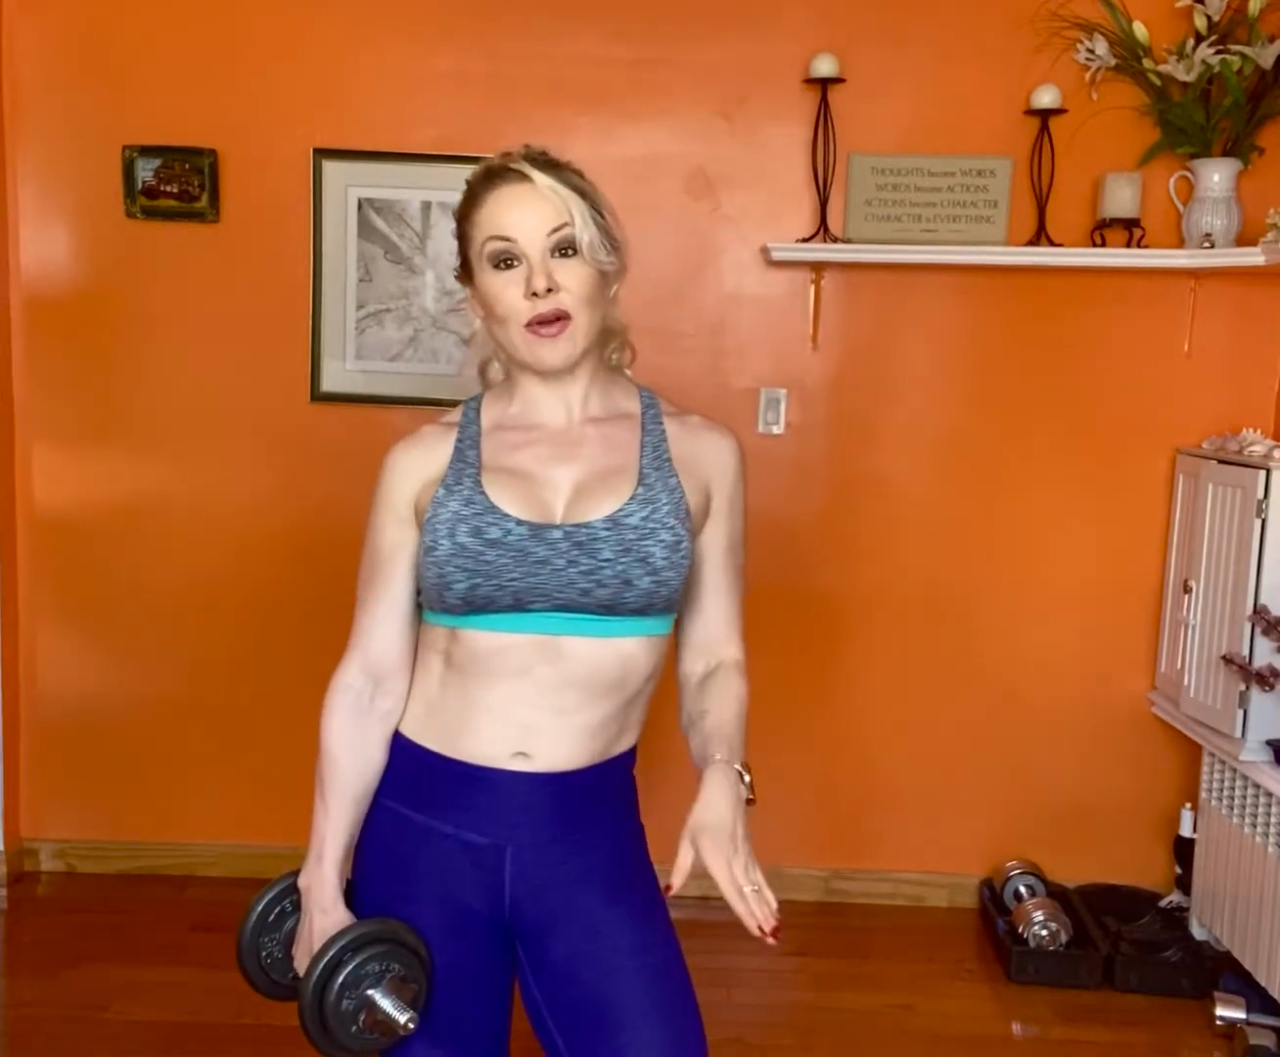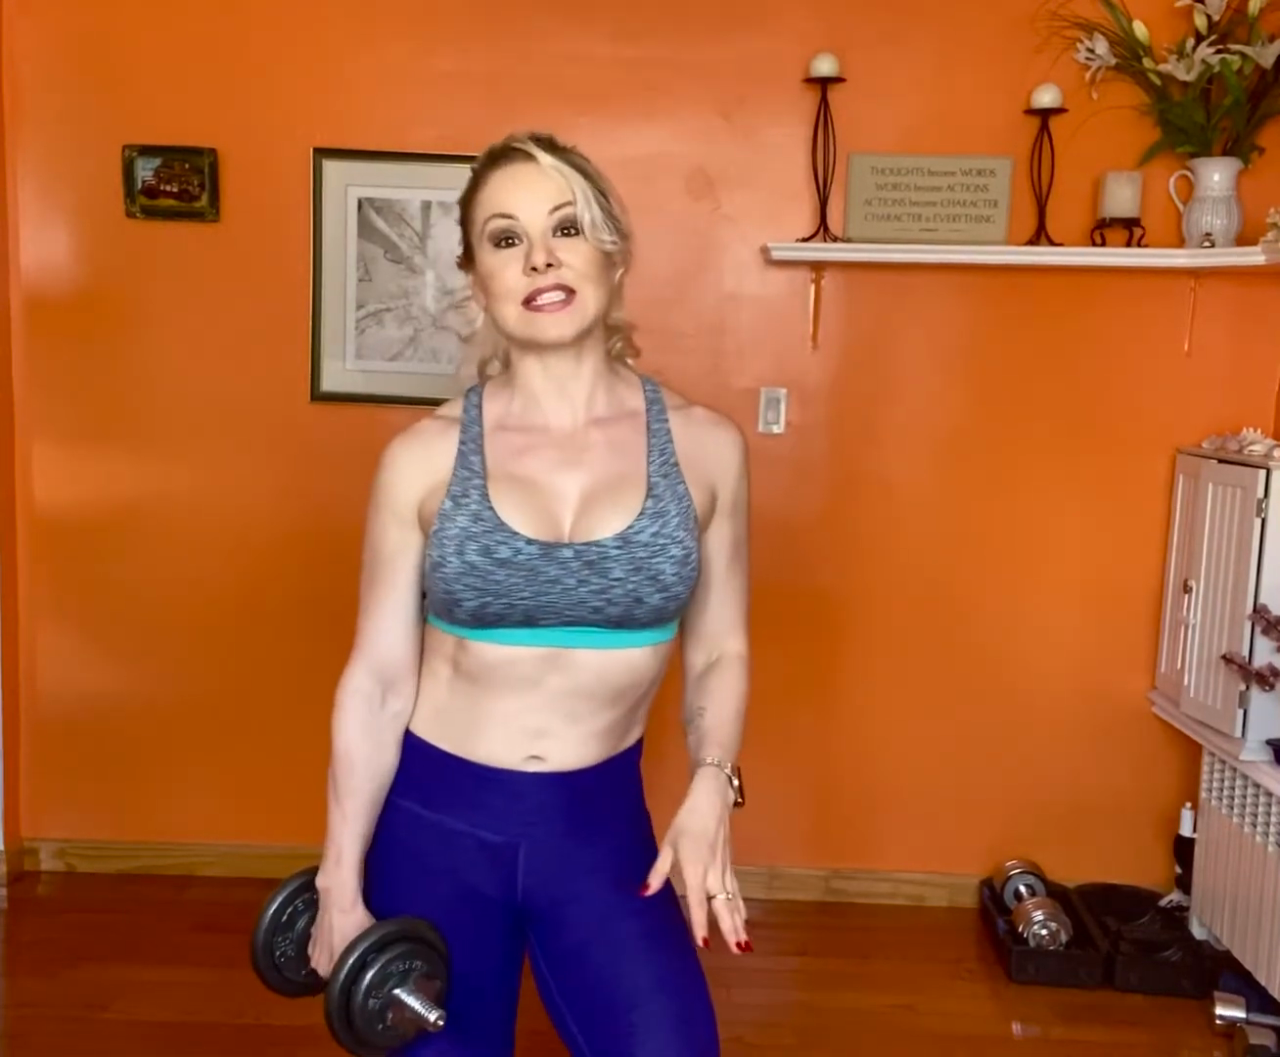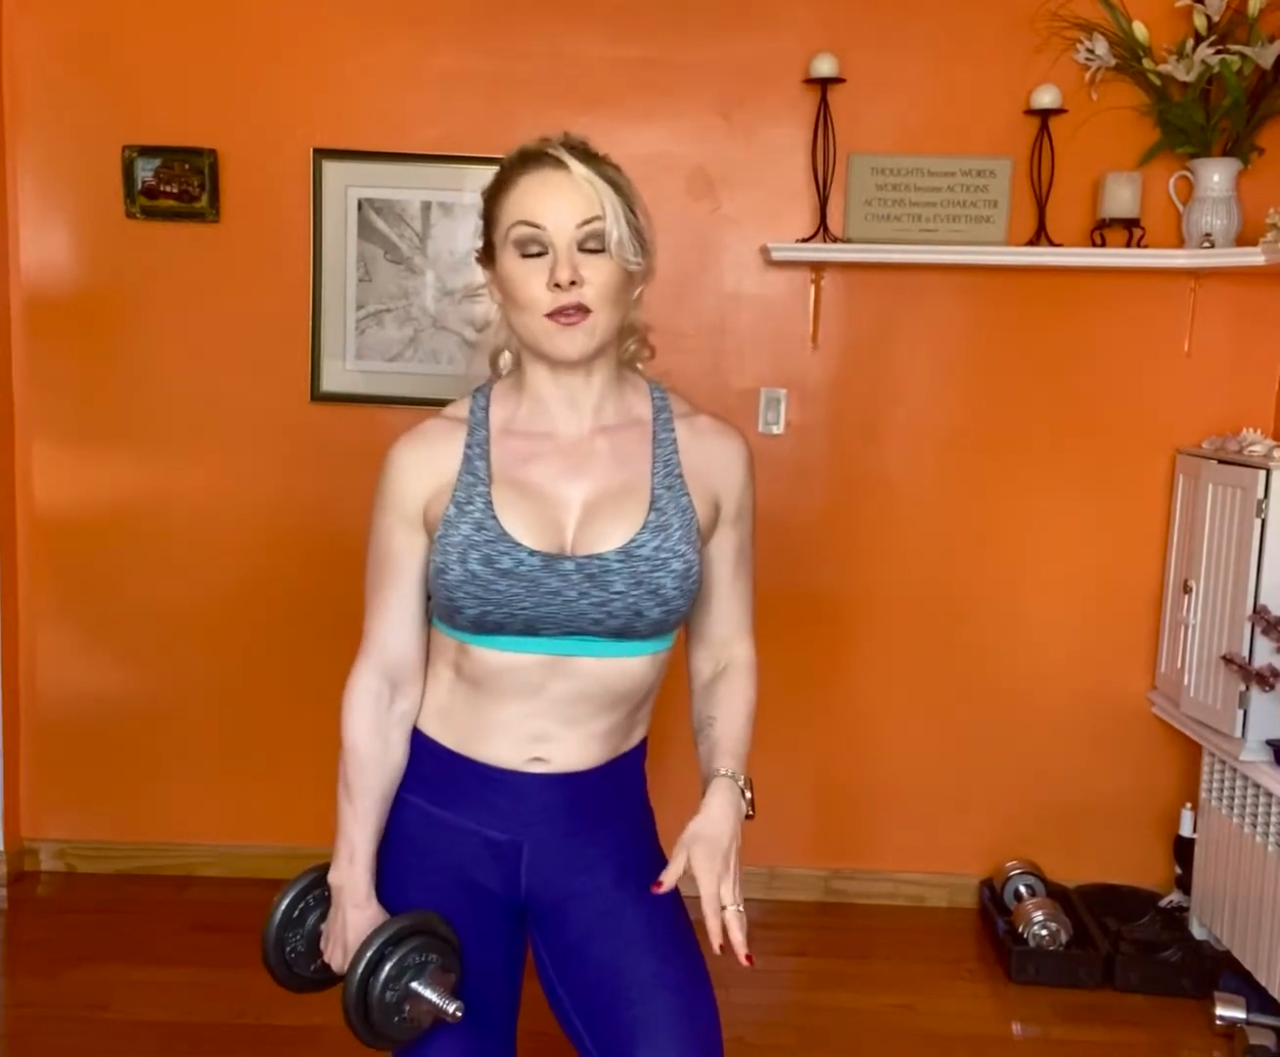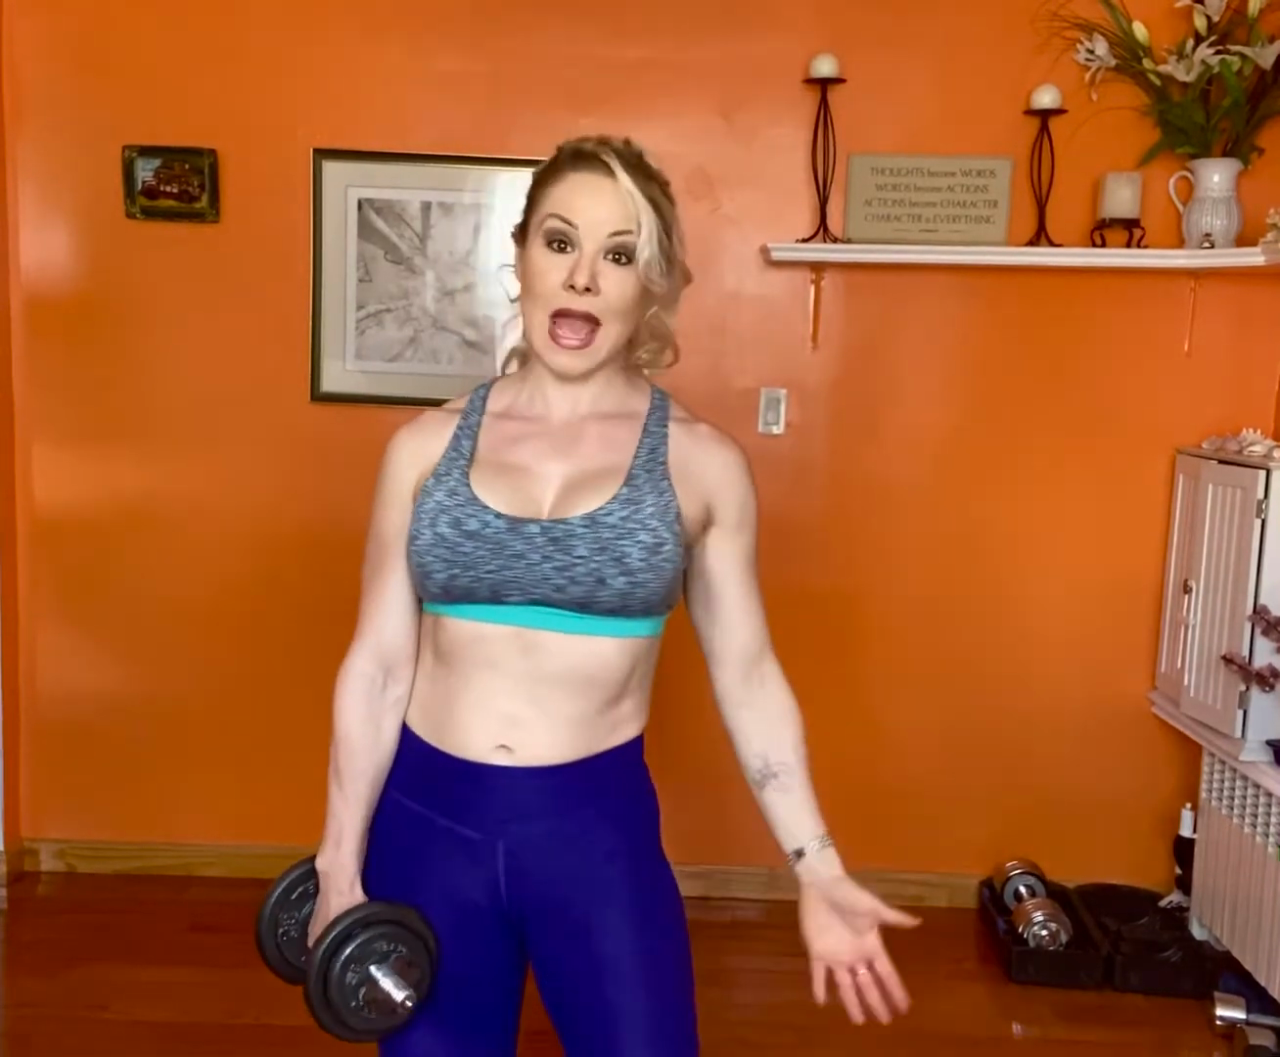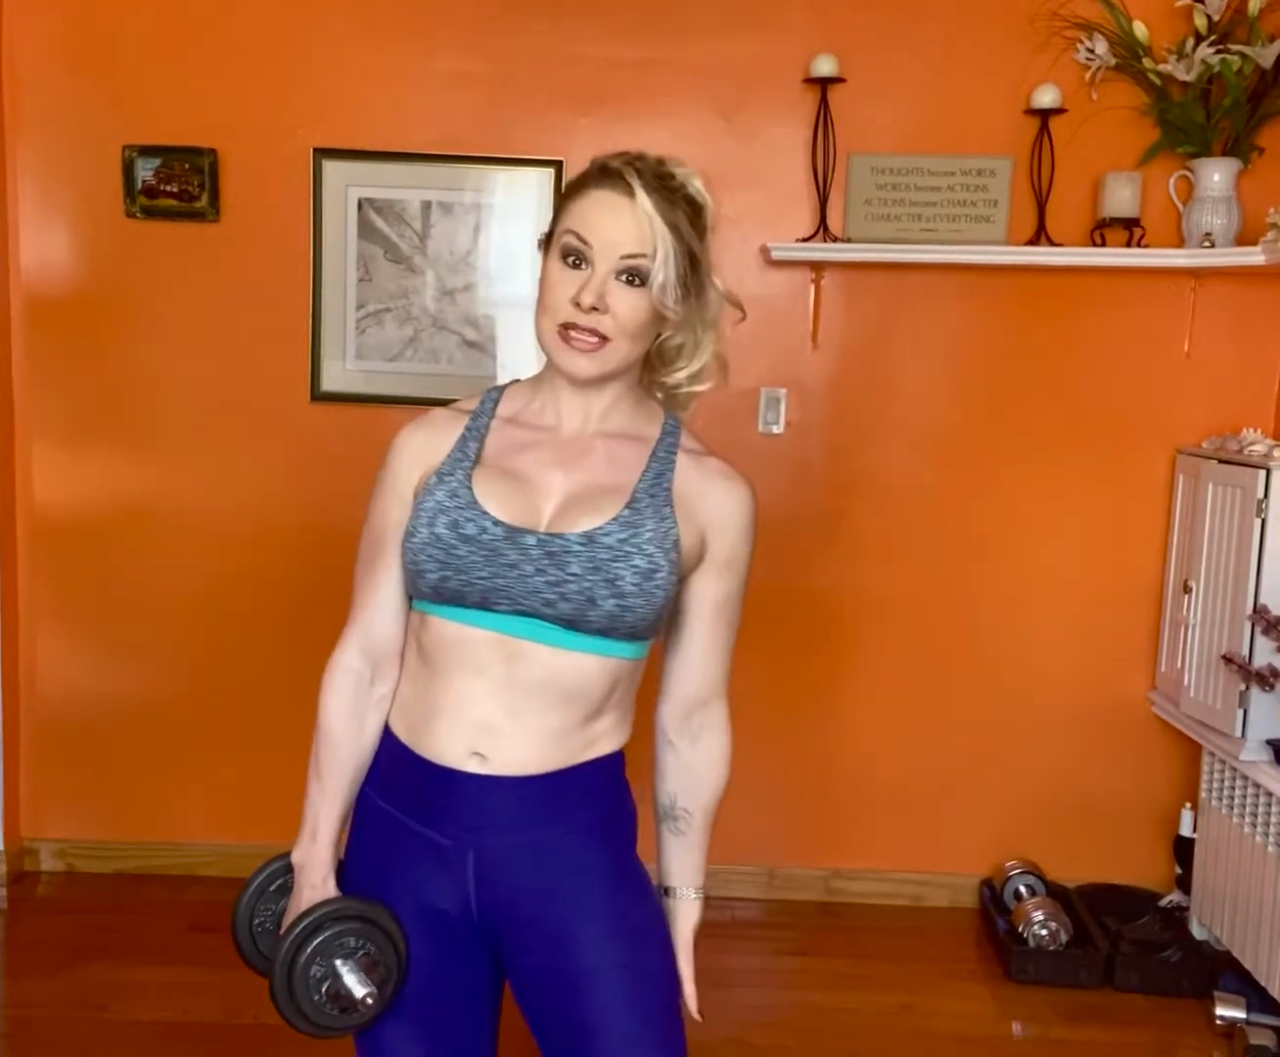
dt=0.5s
person 1, frame 1
left shoulder: (700, 452)
right shoulder: (424, 460)
left elbow: (713, 661)
right elbow: (369, 678)
left wrist: (720, 777)
right wrist: (324, 878)
left hip: (592, 832)
right hip: (424, 826)
person 1, frame 2
left shoulder: (703, 445)
right shoulder: (424, 456)
left elbow: (719, 649)
right elbow: (376, 678)
left wrist: (711, 787)
right wrist: (341, 881)
left hip: (601, 824)
right hip: (434, 820)
person 1, frame 3
left shoulder: (708, 453)
right shoulder: (430, 457)
left elbow: (724, 656)
right elbow: (384, 676)
left wrist: (724, 795)
right wrist: (353, 877)
left hip: (604, 826)
right hip: (439, 820)
person 1, frame 4
left shoulder: (701, 461)
right shoulder: (426, 446)
left elbow: (747, 675)
right elbow: (375, 664)
left wrist: (816, 866)
right wrist: (339, 866)
left hip: (598, 826)
right hip: (427, 821)
person 1, frame 5
left shoulder: (708, 494)
right shoulder: (431, 444)
left elbow: (694, 714)
right elbow: (365, 657)
left wrist: (680, 902)
right wrist: (314, 857)
left hip: (575, 842)
right hip: (404, 829)
